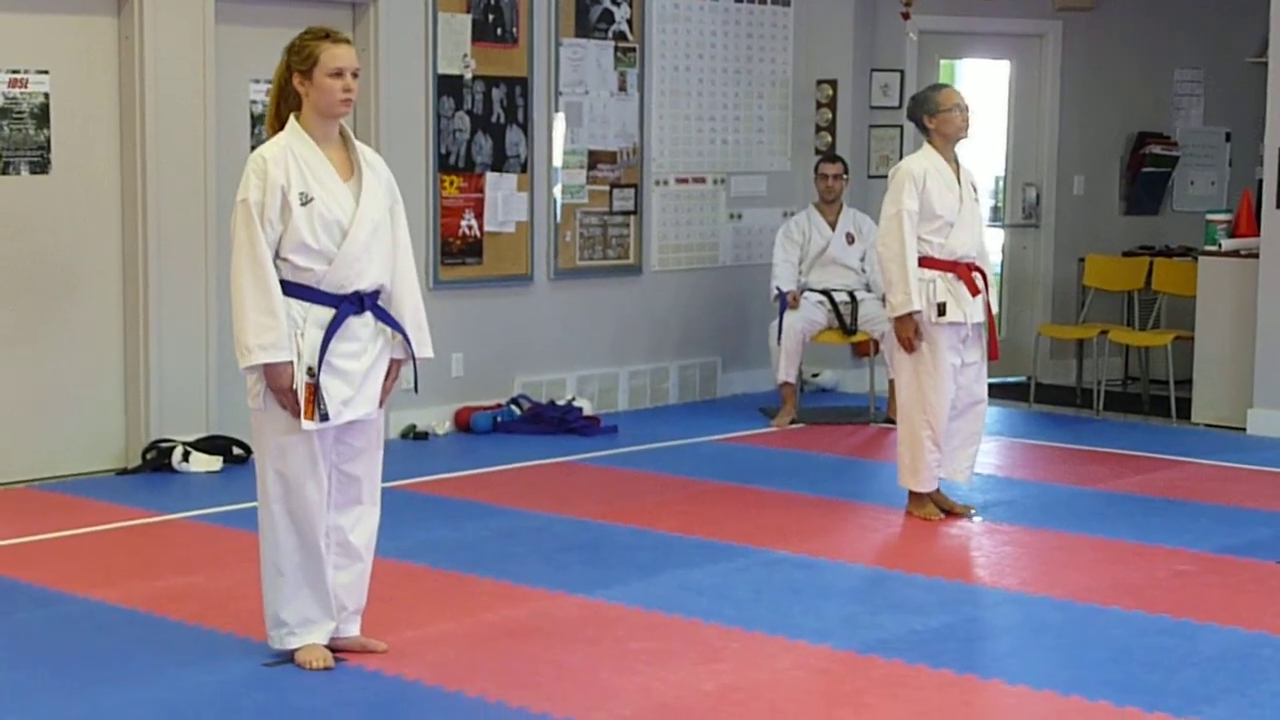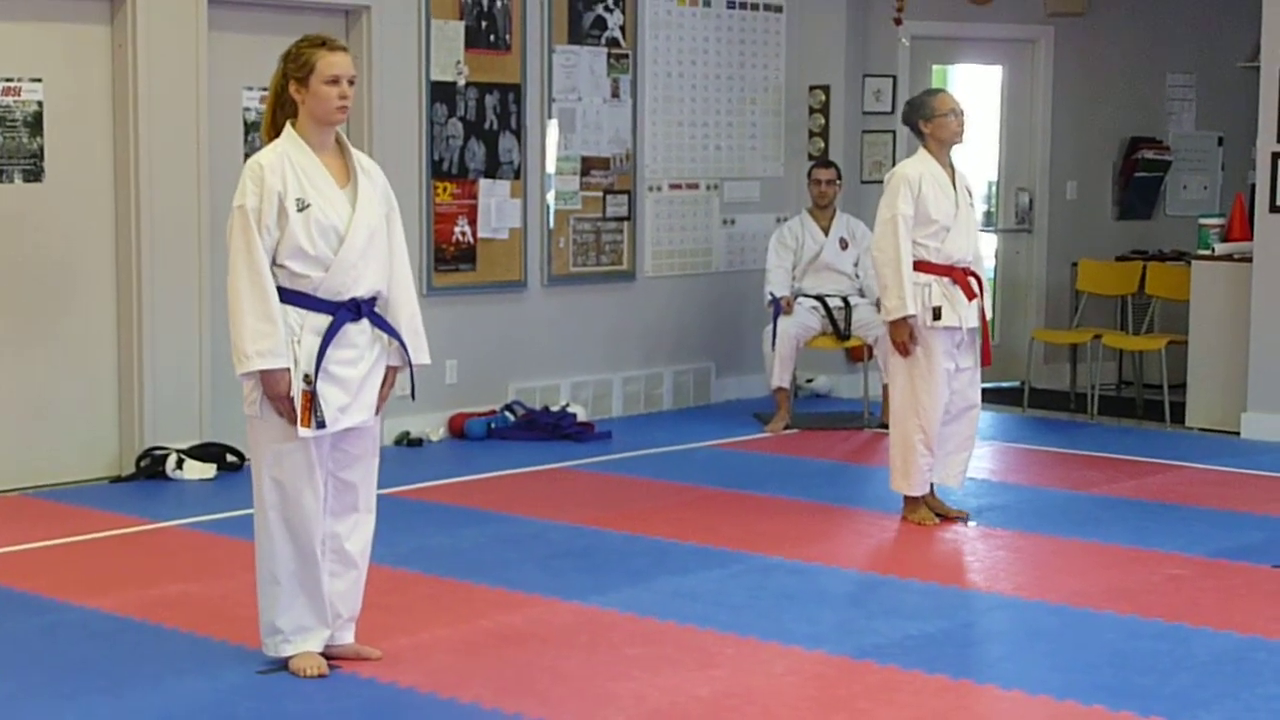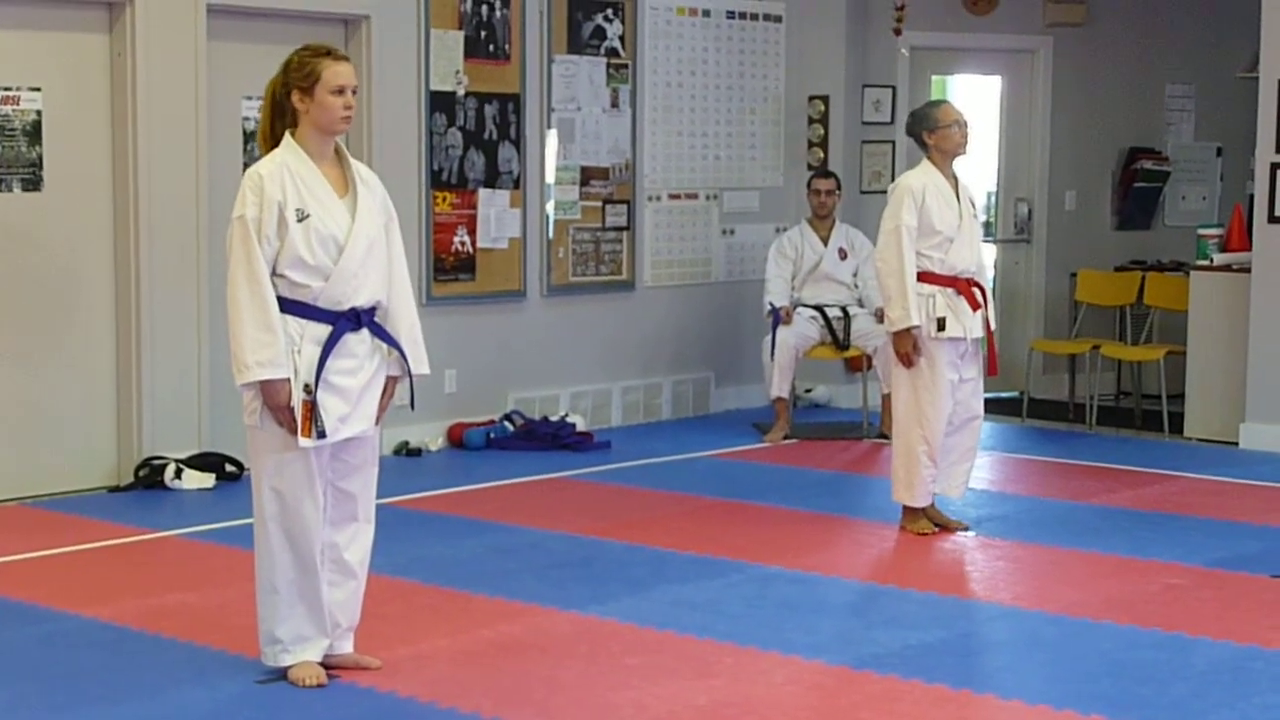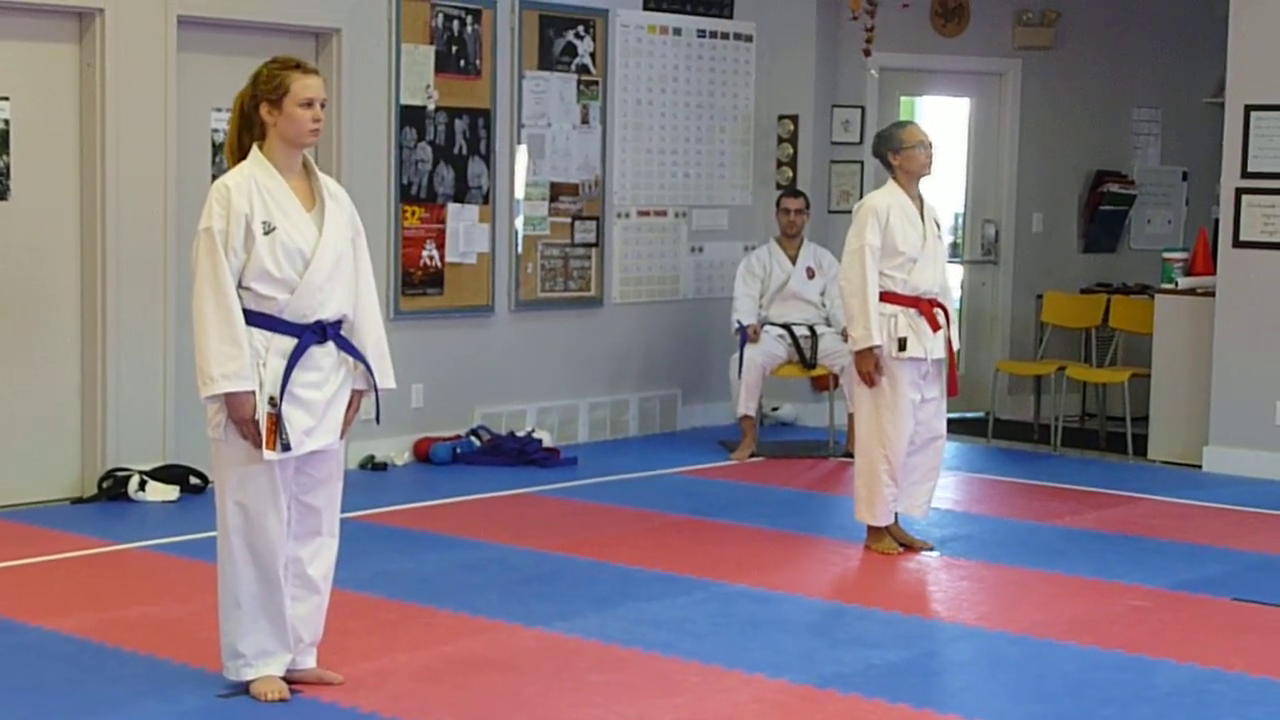
dt=0.5s
person 1, frame 1
left shoulder: (372, 166)
right shoulder: (272, 164)
left elbow: (395, 259)
right elbow: (254, 267)
left wrist: (396, 346)
right wrist: (272, 358)
left hip: (361, 342)
right hip: (300, 341)
left knee: (355, 489)
right knee: (298, 489)
left ankle: (340, 621)
right ankle: (300, 628)
person 1, frame 2
left shoulder: (368, 173)
right shoulder: (268, 171)
left elbow: (392, 264)
right elbow: (251, 272)
left wrist: (393, 352)
right wrist: (270, 363)
left hip: (357, 350)
right hip: (297, 348)
left knee: (351, 496)
right knee: (295, 497)
left ankle: (335, 626)
right ankle: (295, 635)
person 1, frame 3
left shoulder: (366, 183)
right shoulder: (268, 181)
left elbow: (390, 274)
right elbow: (251, 283)
left wrist: (393, 361)
right wrist: (270, 373)
left hip: (357, 359)
right hip: (297, 357)
left knee: (350, 506)
right knee: (294, 506)
left ankle: (334, 637)
right ankle: (295, 645)
person 1, frame 4
left shoulder: (333, 196)
right shoulder: (234, 193)
left elbow: (357, 288)
right elbow: (216, 294)
left wrist: (357, 376)
right wrist: (235, 386)
left hip: (322, 373)
right hip: (262, 371)
left knee: (314, 520)
right knee: (258, 520)
left ankle: (296, 651)
right ankle: (256, 659)
person 2, frame 1
left shoulder: (965, 174)
right shoulder: (912, 171)
right elbow: (894, 243)
left wrist: (984, 298)
right wrist: (903, 309)
left hip: (967, 297)
right hip: (931, 297)
left knee: (969, 397)
right knee: (929, 397)
left ankle: (937, 487)
right ankle: (918, 494)
person 2, frame 2
left shoulder: (960, 178)
right shoulder: (908, 175)
right elbow: (890, 247)
left wrist: (978, 304)
right wrist: (899, 313)
left hip: (961, 301)
right hip: (926, 301)
left knee: (962, 402)
right knee: (923, 401)
left ankle: (931, 491)
right ankle: (913, 497)
person 2, frame 3
left shoulder: (962, 190)
right shoulder: (911, 187)
right elbow: (893, 258)
left wrist: (982, 314)
right wrist: (902, 323)
left hip: (965, 312)
right hip: (929, 312)
left knee: (964, 413)
right knee: (925, 412)
left ankle: (931, 503)
right ankle: (912, 509)
person 2, frame 4
left shoulder: (928, 210)
right shoulder: (876, 206)
right elbow: (857, 277)
left wrist: (945, 335)
right wrist: (865, 343)
left hip: (928, 333)
right hip: (892, 331)
left knee: (927, 433)
right knee: (888, 432)
left ankle: (895, 521)
right ankle: (876, 527)
person 3, frame 1
left shoulder: (863, 224)
right shoulder: (796, 225)
left elbow: (877, 266)
right elbow: (784, 264)
right wrist: (788, 290)
left hip: (857, 299)
right hip: (814, 299)
right knee: (786, 326)
left ankle: (895, 404)
right ankle: (788, 405)
person 3, frame 2
left shoulder: (857, 229)
right shoulder: (790, 231)
left elbow: (870, 271)
right elbow: (778, 270)
right wrist: (782, 296)
left hip: (851, 303)
right hip: (808, 305)
right knee: (780, 331)
left ankle: (889, 408)
right ankle: (783, 410)
person 3, frame 3
left shoulder: (856, 239)
right shoulder: (789, 241)
left elbow: (869, 281)
right elbow: (777, 281)
left wrist: (880, 307)
right wrist: (782, 306)
left hip: (849, 314)
right hip: (807, 314)
left knee: (890, 338)
right knee: (781, 341)
left ankle: (888, 419)
right ankle: (781, 420)
person 3, frame 4
left shoulder: (823, 259)
right shoulder: (757, 259)
left elbow: (836, 300)
right elbow: (745, 299)
left wrist: (848, 327)
right wrist: (749, 324)
left hip: (817, 333)
right hip: (774, 333)
left knee: (856, 357)
right knee: (748, 359)
left ankle: (854, 437)
right ankle: (749, 438)
